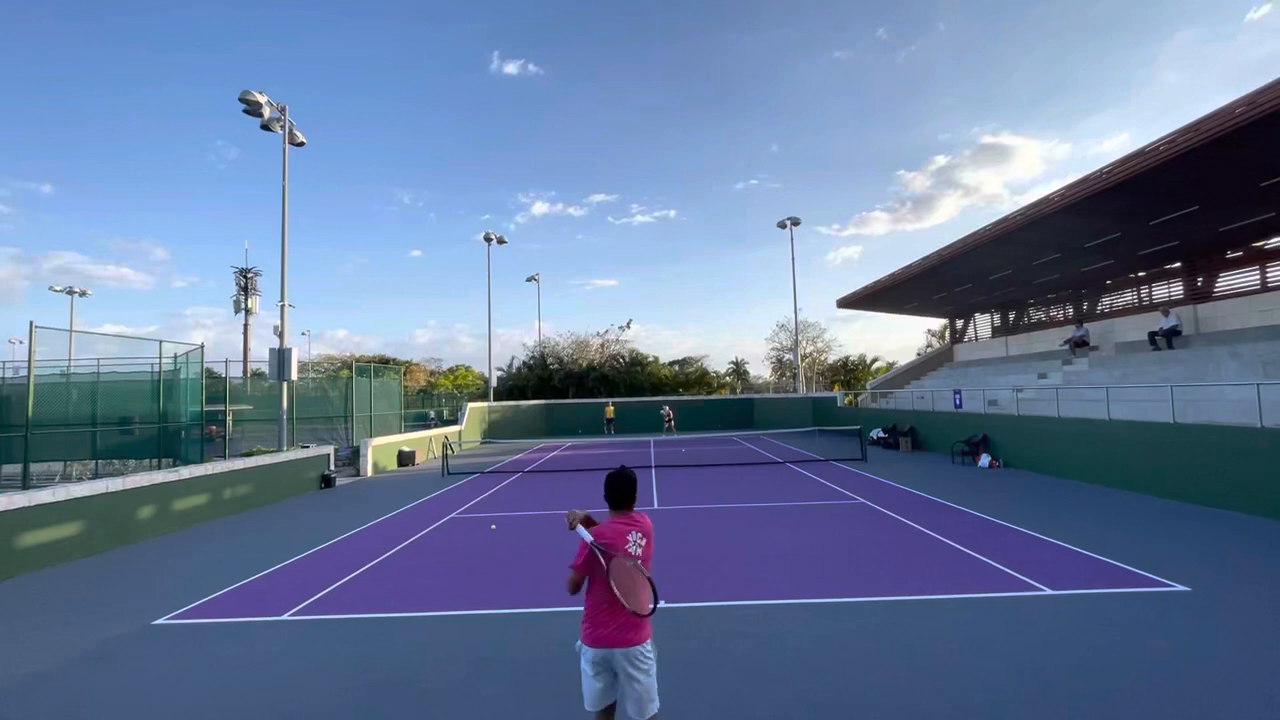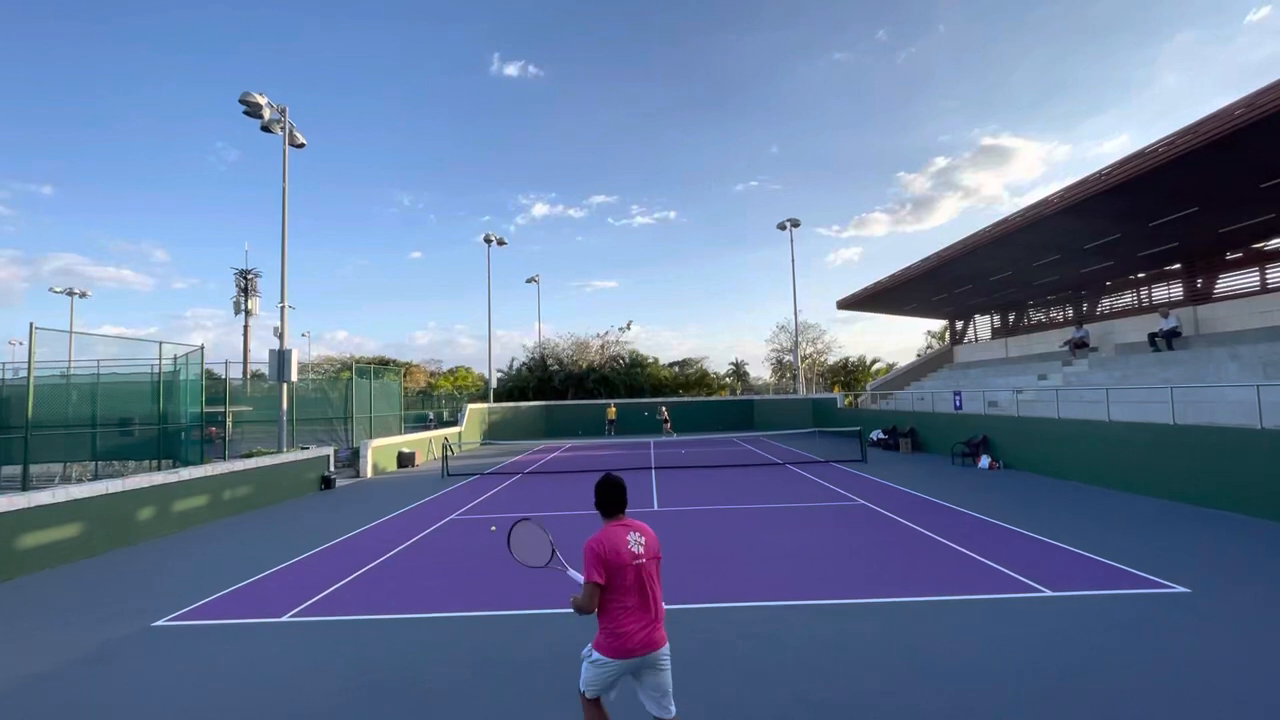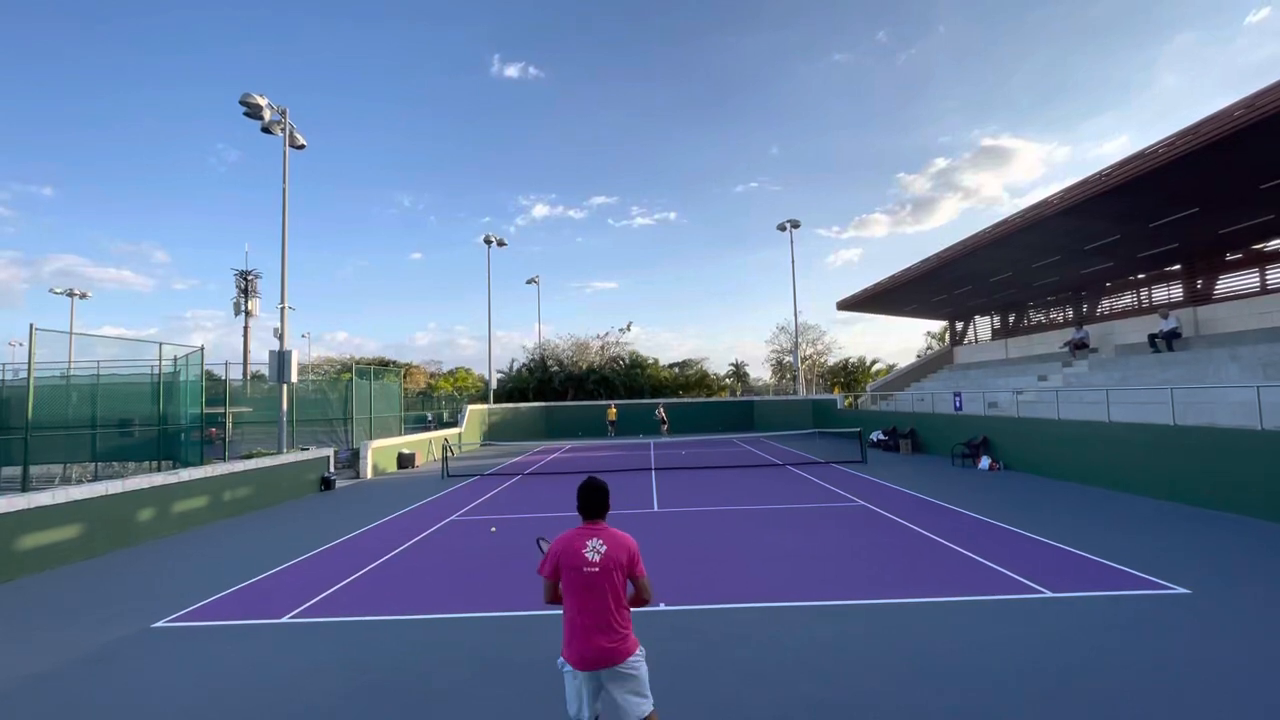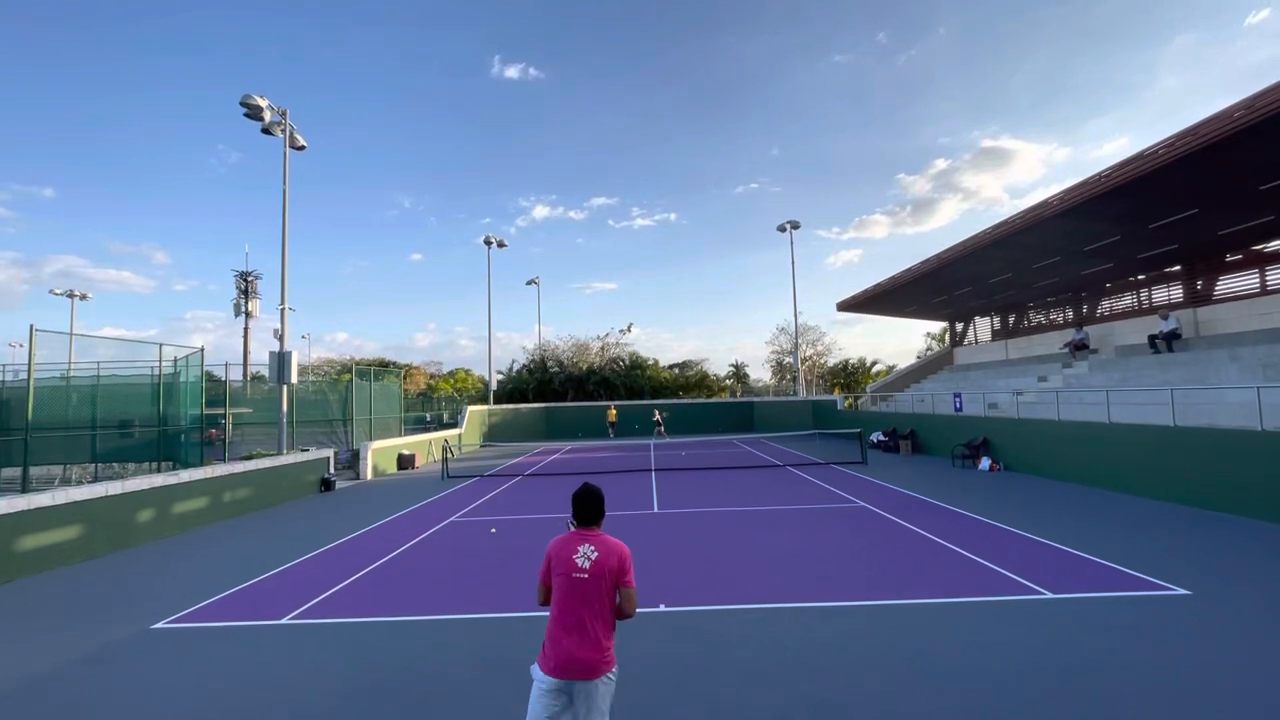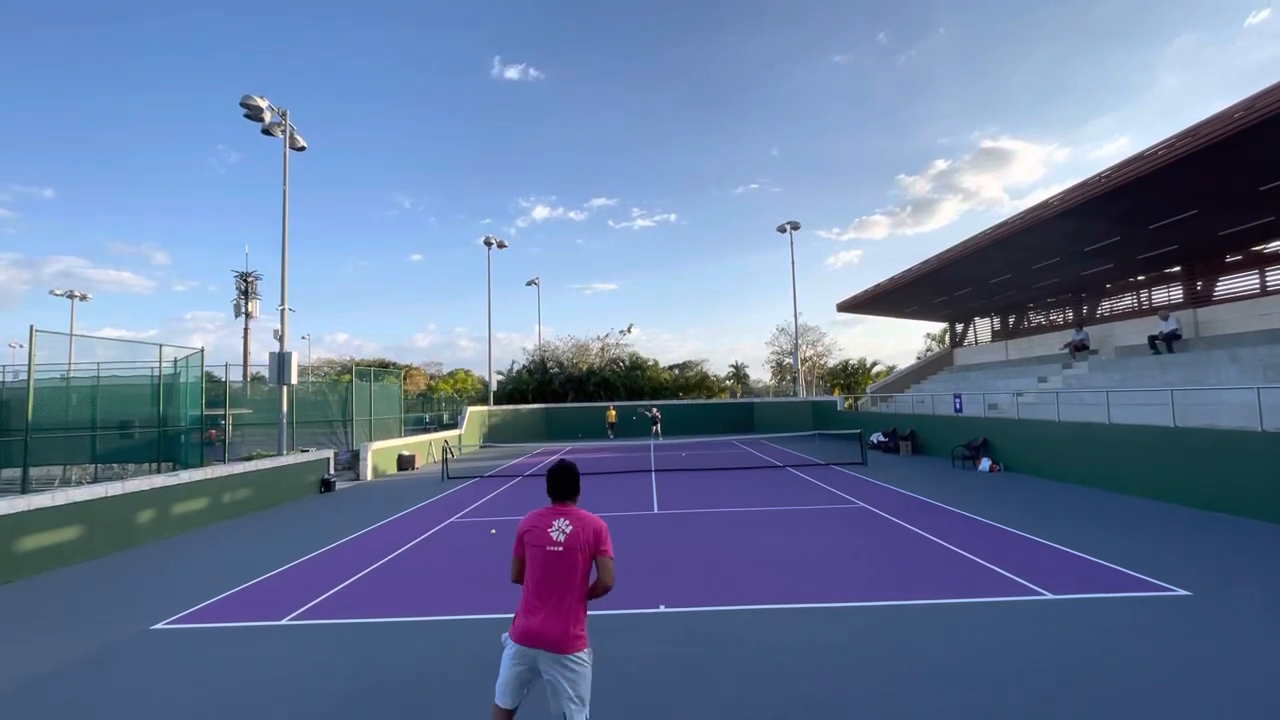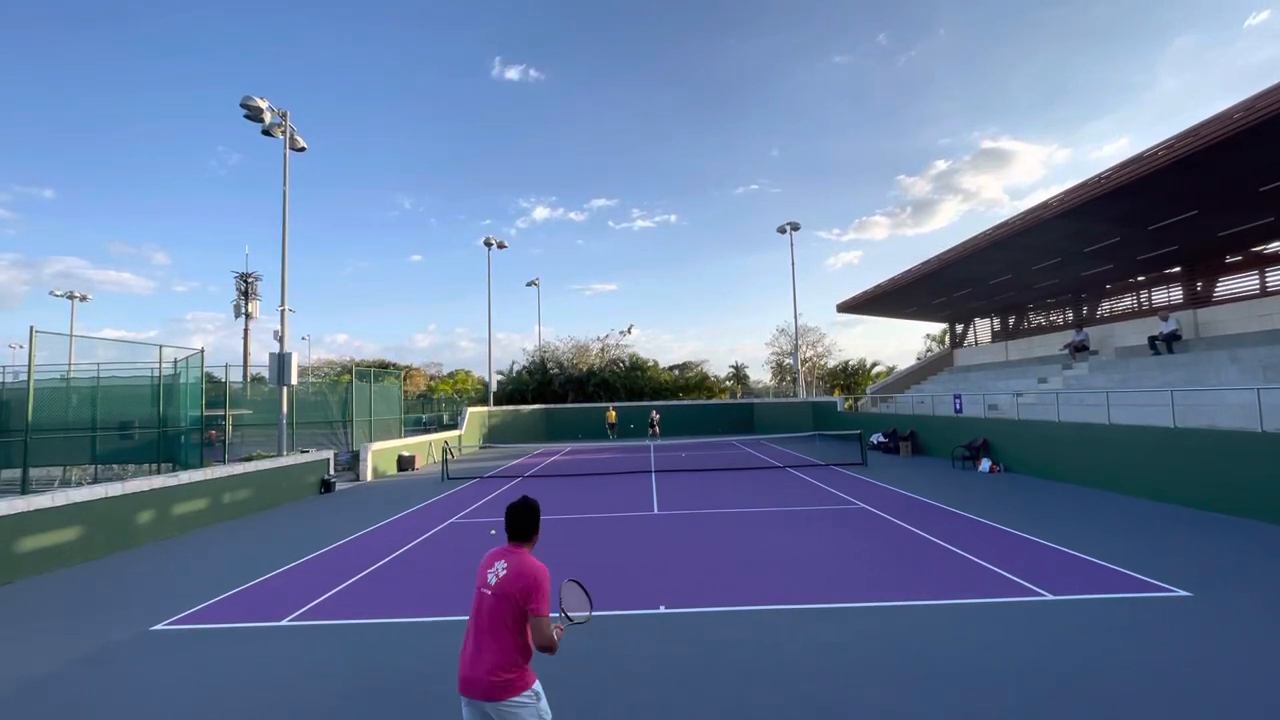
dt=0.3s
person 1, frame 1
left shoulder: (594, 537)
right shoulder: (645, 525)
left elbow: (572, 588)
right wrist: (585, 518)
left hip: (595, 639)
right hip: (634, 640)
person 1, frame 2
left shoulder: (596, 544)
right shoulder: (647, 533)
left elbow: (589, 605)
left wrist: (578, 604)
left hip: (614, 649)
right hip: (654, 644)
left knee: (589, 696)
person 1, frame 3
left shoulder: (559, 545)
right shoulder: (626, 543)
left elbow: (549, 597)
right elbow: (644, 597)
left hip: (579, 656)
right hip: (622, 652)
person 1, frame 4
left shoulder: (555, 548)
right shoulder: (619, 551)
left elbow: (543, 599)
right elbow: (629, 609)
left hip: (553, 663)
right hip: (597, 663)
person 1, frame 5
left shoulder: (528, 523)
right shoulder: (595, 526)
left elbow: (516, 576)
right elbow: (606, 582)
left hip: (524, 637)
right hip: (568, 642)
person 1, frame 6
left shoulder: (489, 560)
right shoulder: (534, 572)
right elbow: (545, 642)
right wrist: (557, 639)
left hip: (468, 681)
right hip: (510, 686)
